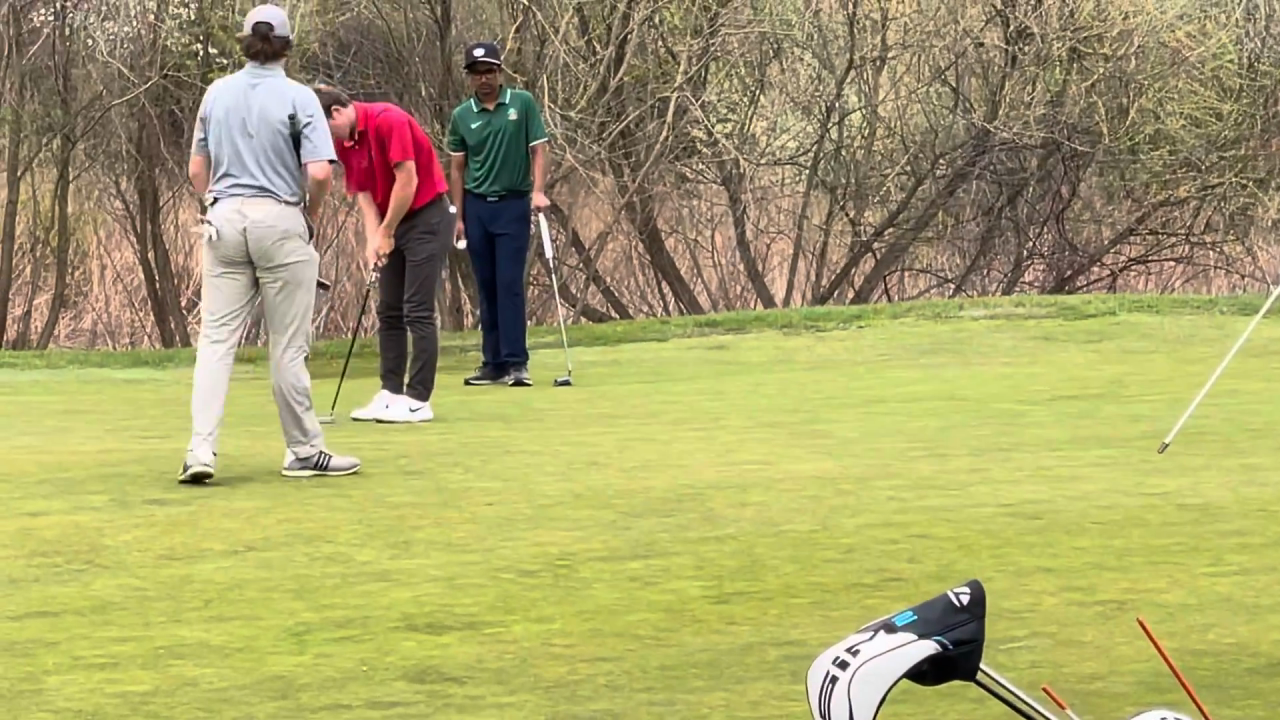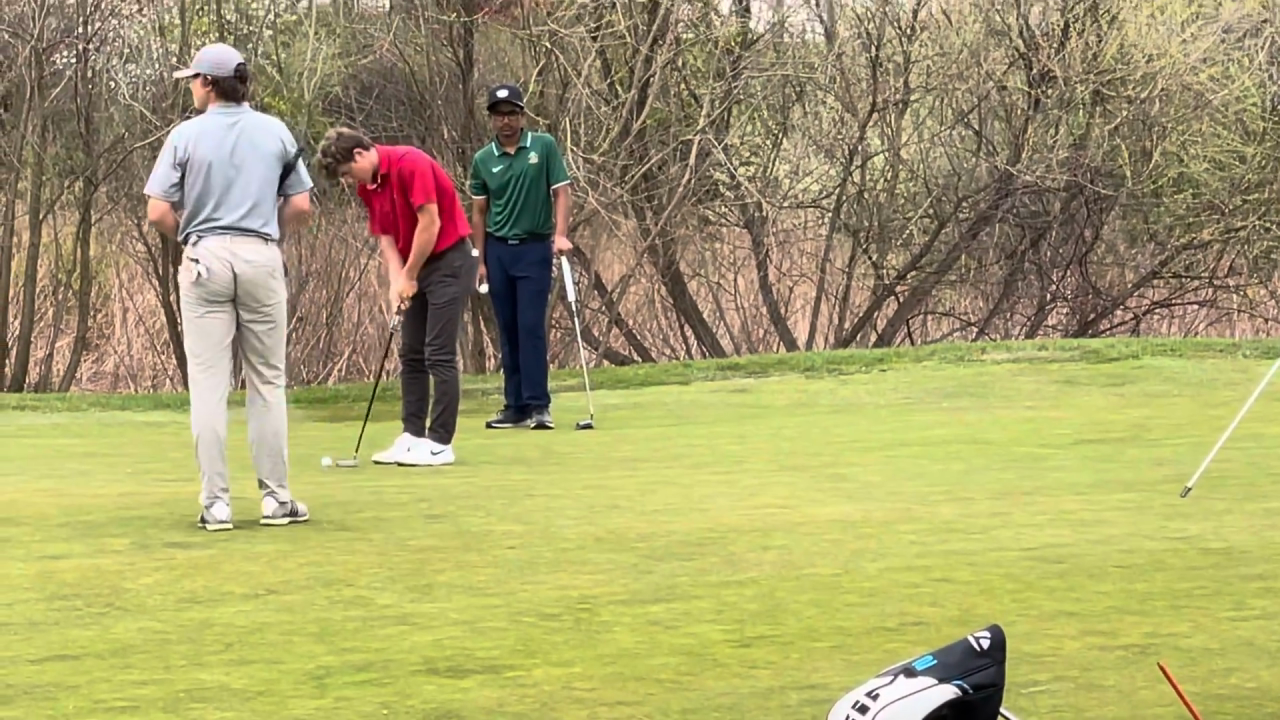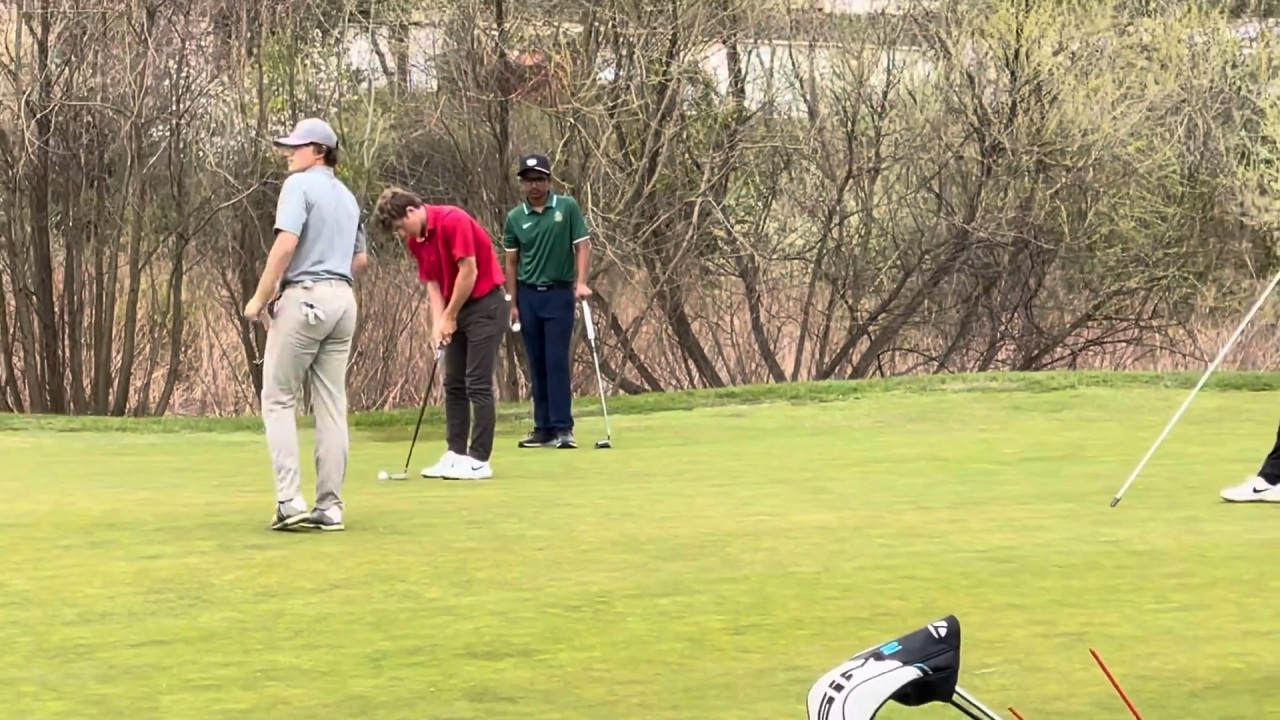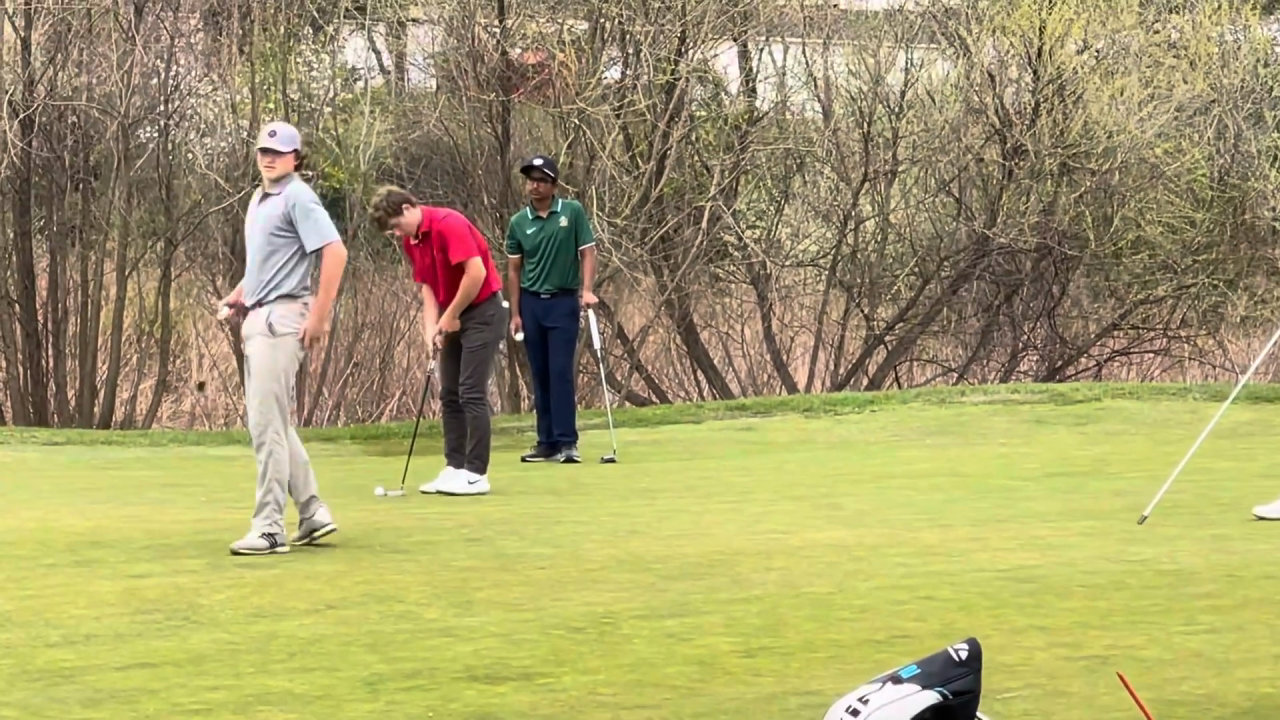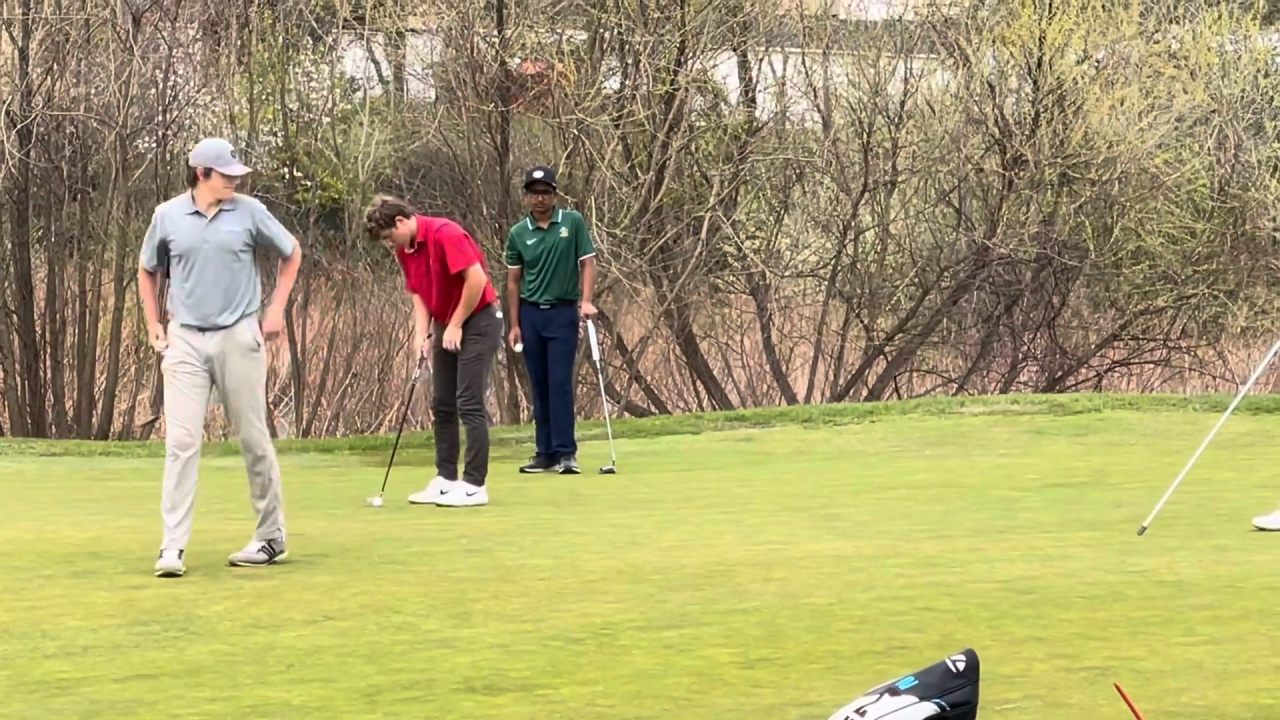
dt=0.7s
person 1, frame 1
left shoulder: (216, 93)
right shoulder: (299, 97)
left elbow: (197, 169)
right elbow: (319, 174)
right wrist: (310, 213)
left hip: (223, 220)
right hip: (278, 221)
left knee: (216, 340)
right knee: (287, 345)
left ankle: (200, 451)
right ankle: (304, 452)
person 1, frame 2
left shoulder: (185, 134)
right shoulder: (275, 131)
left elbow: (158, 212)
right elbow: (300, 206)
left wrist: (189, 236)
left hip: (204, 261)
right hip: (260, 259)
left knee: (208, 386)
right knee: (267, 383)
left ankle: (216, 502)
right ankle: (276, 498)
person 1, frame 3
left shoulder: (298, 185)
right shoulder: (346, 195)
left elbow: (286, 243)
right elbow: (360, 260)
left wrist: (260, 296)
left hip: (303, 300)
right hip: (342, 301)
left knee: (278, 400)
right knee: (331, 407)
left ankle: (290, 498)
right ankle: (329, 506)
person 1, frame 4
left shoulder: (298, 197)
right shoulder: (260, 198)
left elbow: (335, 253)
left wrist: (320, 317)
right wrist: (240, 293)
left hip: (282, 319)
right hip: (260, 318)
left knee: (266, 423)
right knee: (273, 423)
left ankle: (269, 527)
right ankle: (313, 512)
person 1, frame 5
left shoulder: (251, 211)
right shoulder: (167, 215)
left elbow: (292, 255)
right elbow: (146, 270)
left wrist: (275, 311)
right wrist: (154, 326)
left hip: (240, 339)
right hip: (186, 340)
left knee: (255, 439)
right knee: (183, 441)
left ankle: (270, 537)
right ankle: (174, 547)
person 2, frame 1
left shoulder: (524, 103)
right shoulder: (461, 116)
left elbow: (539, 149)
right elbow: (457, 169)
left wrist: (538, 191)
right wrist: (458, 216)
left hip: (513, 204)
right hip: (476, 207)
left knee: (510, 284)
right knee: (486, 288)
left ankle: (516, 362)
right ankle: (493, 362)
person 2, frame 2
left shoulder: (544, 146)
right shoulder: (482, 160)
left elbow: (561, 192)
right elbow: (479, 213)
left wrist: (560, 234)
right wrist: (480, 260)
left hip: (534, 248)
right hip: (497, 250)
left knee: (531, 327)
right knee: (507, 331)
left ankle: (538, 405)
right ankle: (515, 405)
person 2, frame 3
left shoulder: (568, 207)
right shoulder: (514, 218)
left elbow: (582, 246)
right elbow: (511, 263)
left wrist: (581, 282)
right wrist: (513, 304)
left hip: (559, 293)
right hip: (528, 296)
left knee: (557, 362)
right knee: (536, 365)
left ankle: (563, 428)
right ankle: (543, 428)
person 2, frame 4
left shoulder: (573, 212)
right shoulder: (518, 223)
left elbow: (588, 252)
right elbow: (514, 270)
left wrist: (587, 289)
right wrist: (515, 313)
left hip: (563, 301)
right hip: (531, 303)
left knee: (561, 372)
right knee: (539, 375)
left ankle: (567, 442)
right ankle: (546, 441)
person 2, frame 5
left shoulder: (574, 222)
right shoulder: (518, 233)
left elbow: (587, 263)
right elbow: (513, 281)
left wrist: (586, 300)
right wrist: (514, 324)
left hip: (563, 312)
right hip: (530, 314)
left knee: (560, 383)
right knee: (539, 386)
left ankle: (566, 452)
right ankle: (545, 452)
person 3, frame 1
left shoulder: (387, 119)
right shoulder: (343, 142)
left elbow: (408, 180)
right elbow: (363, 193)
left wrist: (386, 234)
right wrist: (372, 240)
left hip: (427, 217)
right hip: (393, 222)
left knee: (418, 311)
right knee: (389, 311)
person 3, frame 2
left shoulder: (410, 162)
right shoulder: (367, 187)
left elbow: (430, 223)
right elbow: (387, 236)
left wrist: (409, 277)
right wrist: (396, 281)
left hip: (449, 261)
right hip: (416, 266)
left knee: (439, 354)
right knee: (411, 354)
person 3, frame 3
left shoulder: (453, 220)
right shoulder: (415, 241)
left elbow: (469, 271)
right elbow: (433, 283)
left wrist: (449, 317)
right wrist: (438, 323)
left hip: (486, 304)
right hip: (458, 308)
left knee: (478, 384)
right knee: (454, 384)
left ankle: (479, 460)
right ankle: (456, 453)
person 3, frame 4
left shoulder: (449, 224)
right shoulder: (410, 242)
left elbow: (477, 273)
right elbow: (427, 285)
left wrist: (452, 316)
right wrist: (431, 326)
left hip: (481, 312)
right hip: (454, 318)
left knee: (471, 393)
right knee: (450, 396)
left ankle: (475, 474)
right ankle: (455, 468)
person 3, frame 5
left shoulder: (445, 233)
right shoulder: (405, 251)
left elbow: (477, 278)
left wrist: (456, 325)
right wrist: (421, 334)
left hip: (476, 323)
right hip: (446, 327)
left knee: (470, 404)
right knee: (443, 406)
left ankle: (474, 485)
right ankle: (446, 479)
